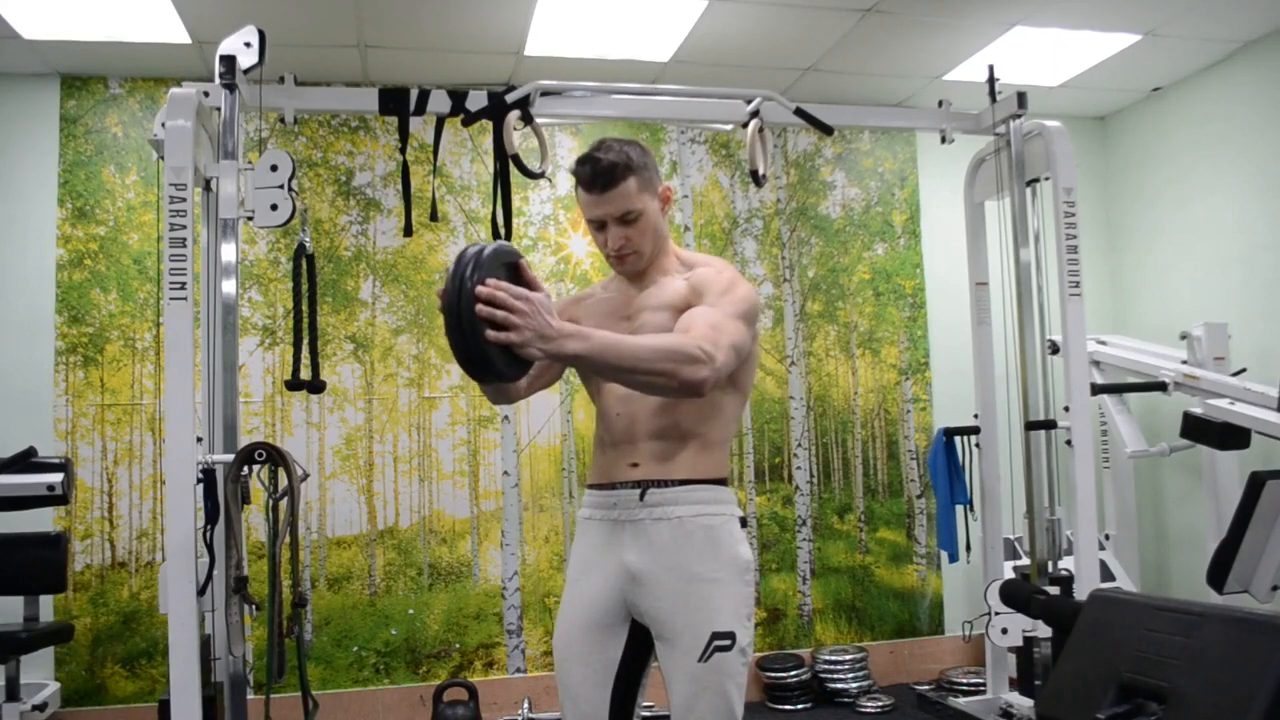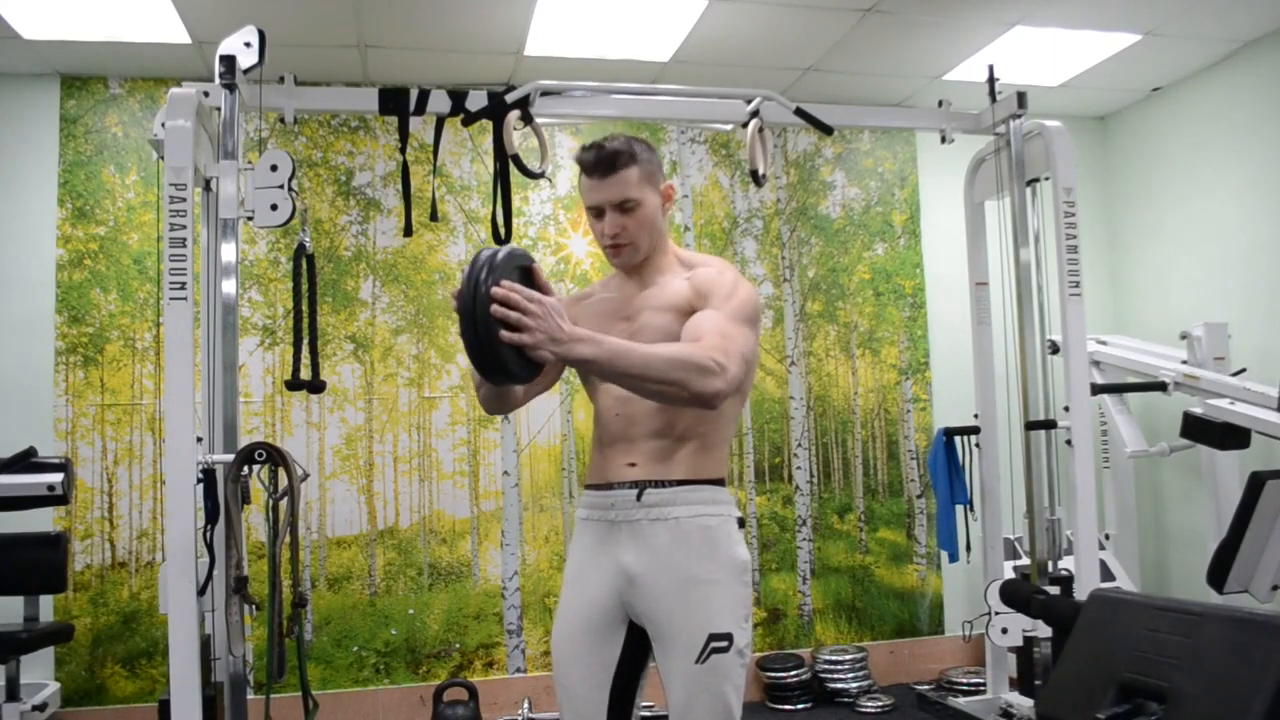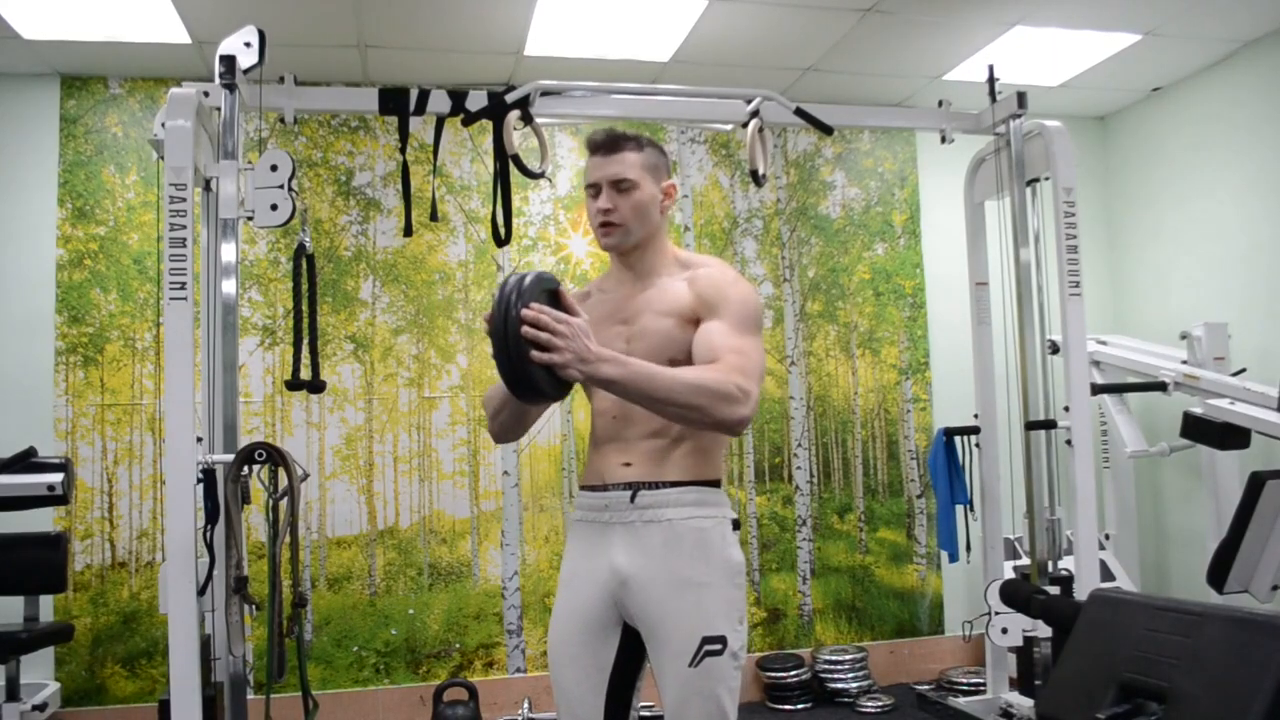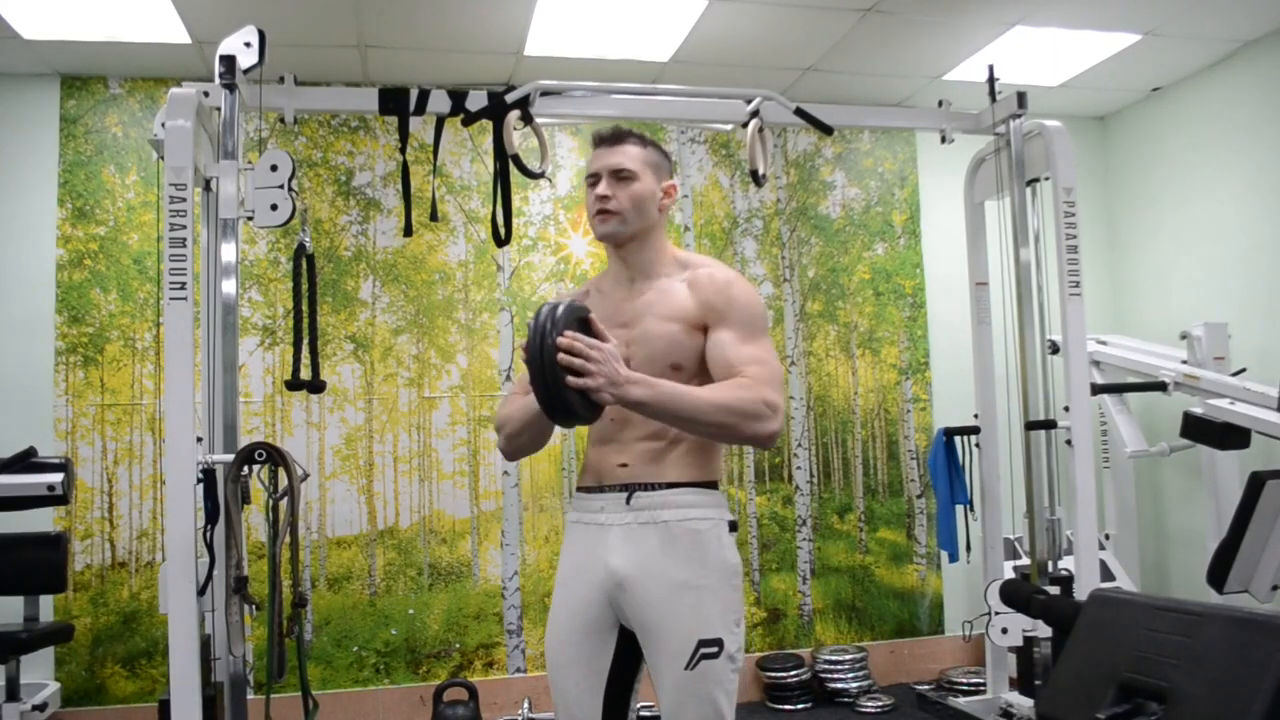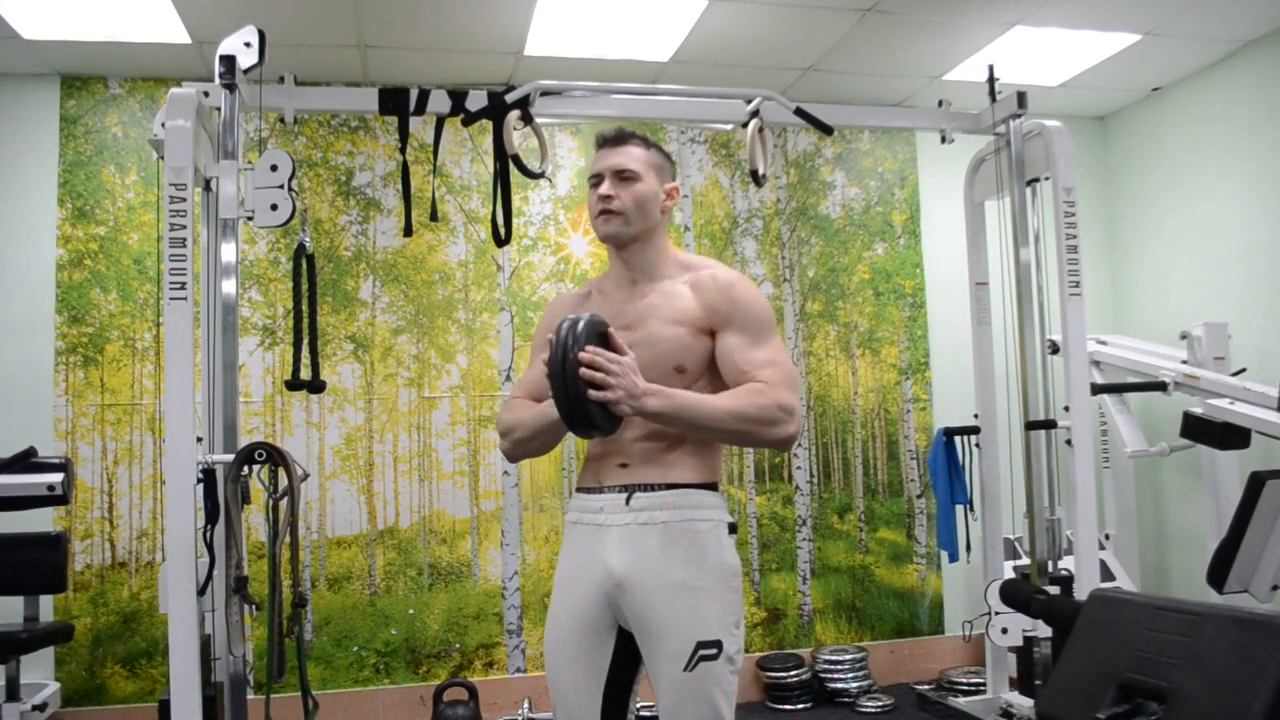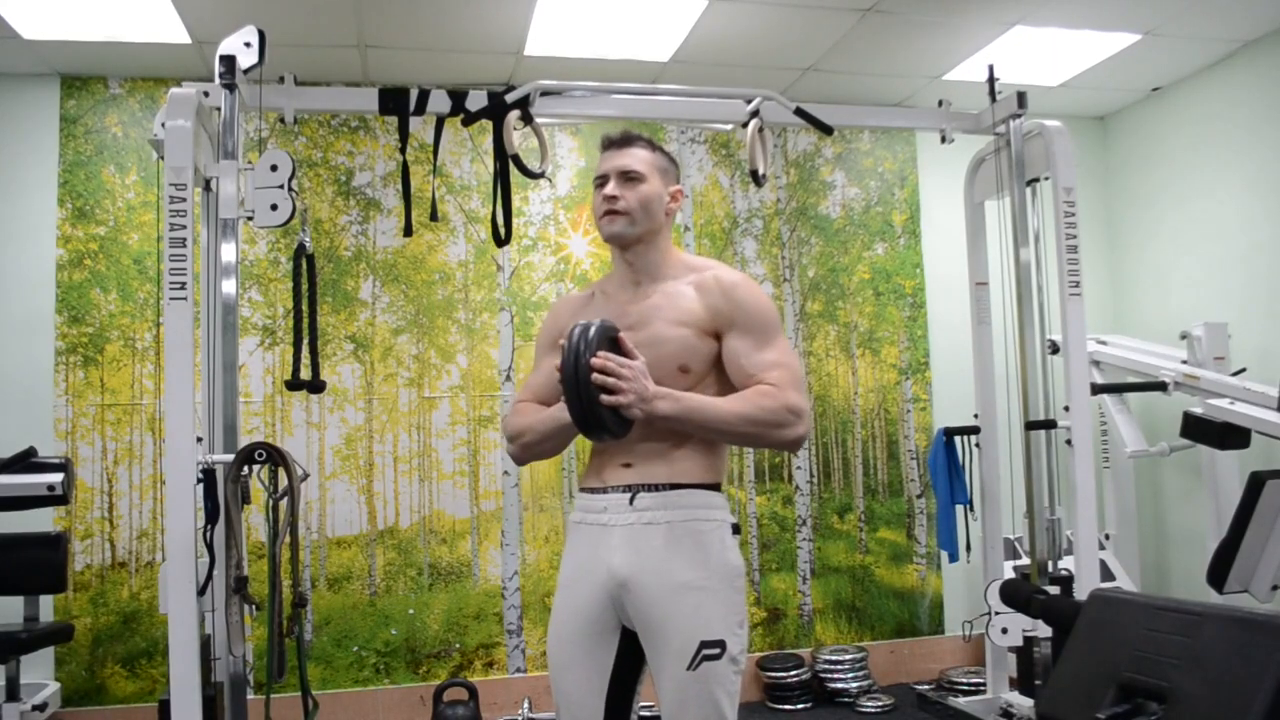
dt=0.2s
person 1, frame 1
left shoulder: (720, 285)
right shoulder: (581, 307)
left elbow: (695, 368)
right elbow: (509, 385)
left wrist: (559, 338)
right wrist: (490, 337)
left hip: (692, 529)
right hip: (600, 530)
person 1, frame 2
left shoulder: (720, 286)
right shoulder: (580, 307)
left elbow: (708, 378)
right elbow: (502, 398)
left wrist: (572, 342)
right wrist: (498, 340)
left hip: (690, 529)
right hip: (597, 532)
person 1, frame 3
left shoulder: (717, 287)
right shoulder: (578, 306)
left elbow: (733, 402)
right elbow: (503, 425)
left wrist: (598, 363)
right wrist: (522, 363)
left hip: (684, 530)
right hip: (592, 533)
person 1, frame 4
left shoulder: (717, 289)
right shoulder: (574, 308)
left elbow: (762, 414)
right elbow: (510, 438)
left wrist: (628, 386)
left hip: (682, 531)
right hip: (589, 535)
person 1, frame 5
left shoulder: (719, 291)
right shoulder: (568, 311)
left elbow: (780, 415)
right elbow: (513, 436)
left wrist: (645, 397)
left hip: (682, 531)
right hip: (587, 534)
person 1, frame 6
left shoulder: (723, 292)
right shoulder: (571, 313)
left elbow: (790, 416)
right elbow: (519, 436)
left wrist: (656, 401)
left hip: (686, 532)
right hip: (590, 534)
